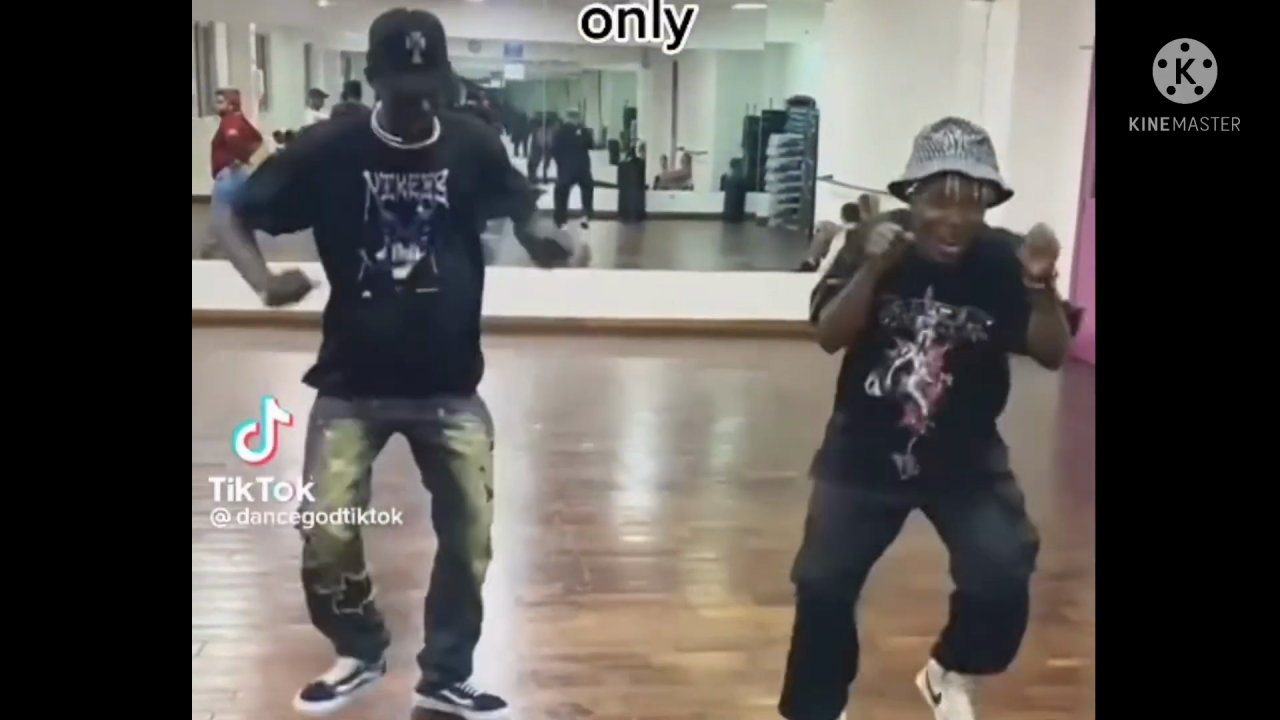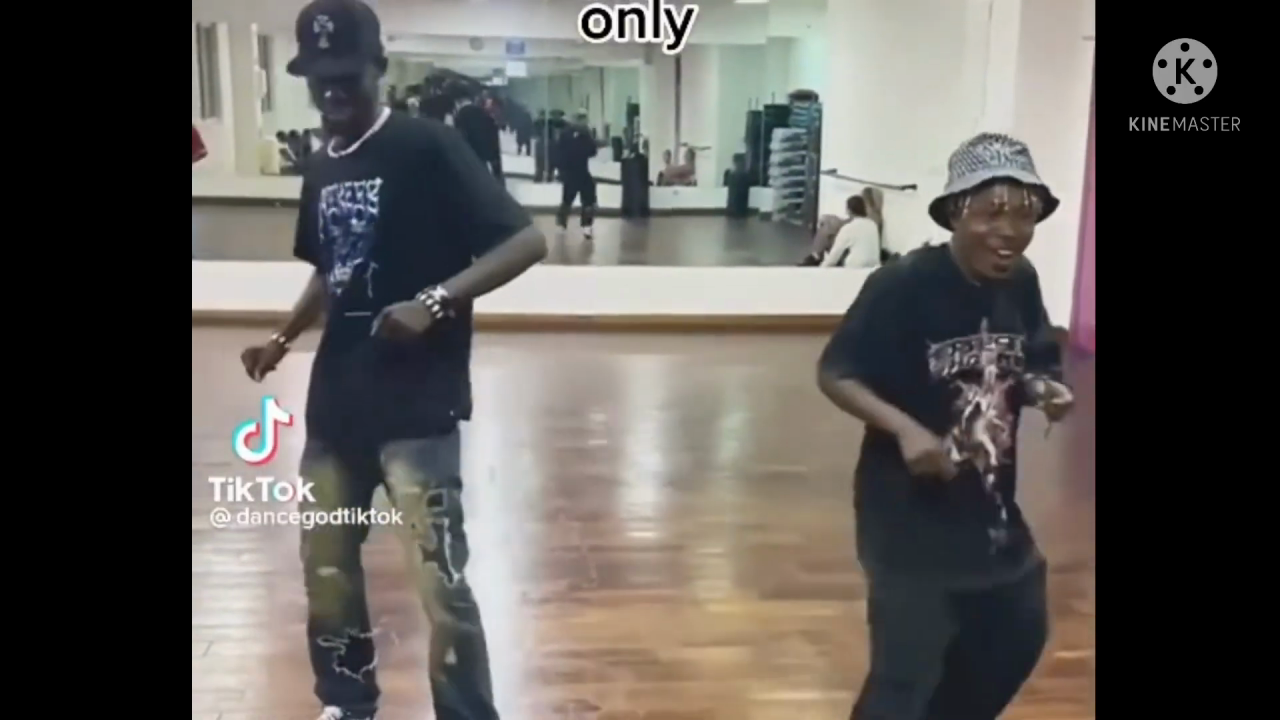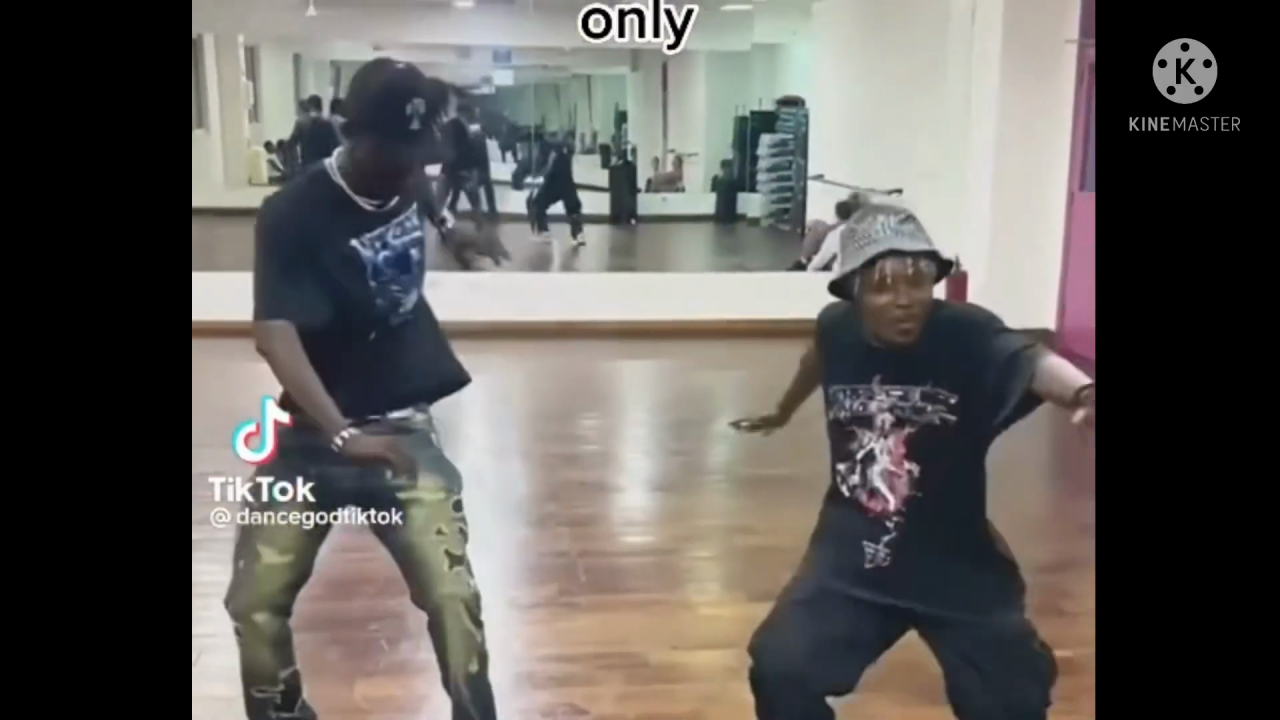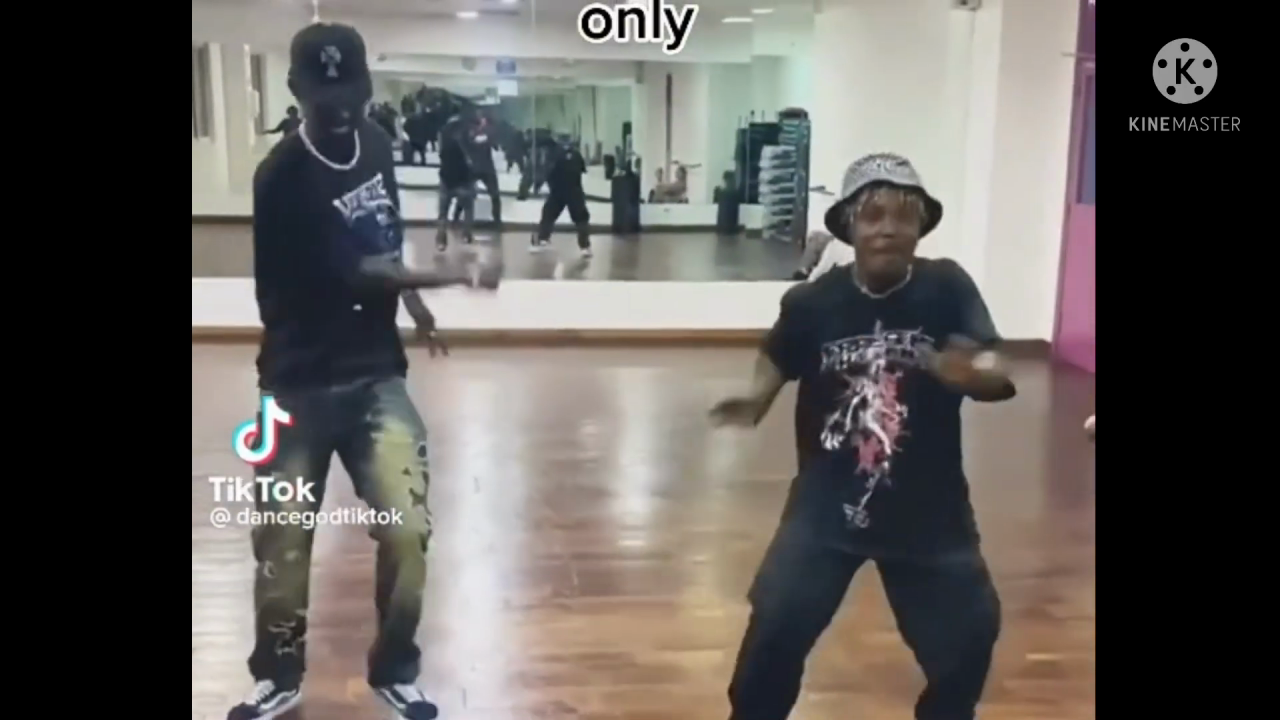
dt=1s
person 1, frame 1
left shoulder: (474, 146)
right shoulder: (327, 150)
left elbow: (521, 211)
right elbow: (235, 218)
left wrist: (548, 242)
right wrist: (263, 280)
left hip: (449, 383)
right hip: (354, 382)
left knee: (470, 535)
right knee: (326, 532)
right ankle: (356, 648)
person 1, frame 2
left shoulder: (431, 150)
right shoulder: (321, 167)
left elbow: (527, 242)
left wrist: (434, 301)
right wrist: (281, 339)
left hip: (416, 403)
right hip: (338, 400)
left knee: (438, 584)
right knee: (326, 563)
person 1, frame 3
left shoulder: (405, 175)
right shoulder: (295, 213)
right elbow: (275, 336)
right wrist: (342, 437)
left hip: (404, 425)
right hip: (309, 436)
left knee: (452, 597)
right knee: (257, 605)
person 1, frame 4
left shoulder: (370, 146)
right shoulder: (283, 176)
right elbow: (361, 270)
left wrist: (415, 307)
right wrist: (463, 277)
left hip: (376, 376)
right hip: (298, 380)
left knee: (404, 530)
right knee: (283, 541)
person 2, frame 1
left shoulder: (1004, 259)
right shoulder: (878, 241)
left elbow: (1054, 352)
right elbow: (828, 335)
left wrist: (1041, 286)
right wrist: (872, 269)
left hip: (965, 458)
right hip: (867, 452)
left knee: (998, 580)
right knee: (823, 586)
left ankle: (953, 672)
person 2, frame 2
left shoulder: (1020, 282)
right shoulder: (902, 285)
left elbow: (1039, 365)
right elbow: (836, 374)
left wrist: (1044, 390)
right wrist: (904, 429)
left hip: (988, 503)
right hip: (912, 505)
left knee: (1016, 637)
right knee: (911, 672)
person 2, frame 3
left shoulder: (969, 333)
right shoulder: (837, 327)
left elbow: (1030, 362)
left wrist: (1080, 390)
right wrist: (784, 406)
left hip: (957, 555)
right hip: (854, 550)
right knee: (782, 671)
person 2, frame 4
left shoulder: (949, 289)
right shoulder: (816, 299)
left elbow: (999, 378)
right elbow: (779, 353)
left wrist: (978, 370)
right wrist: (757, 401)
left hip: (928, 504)
right hip: (831, 497)
left knee: (968, 630)
right knee: (779, 616)
